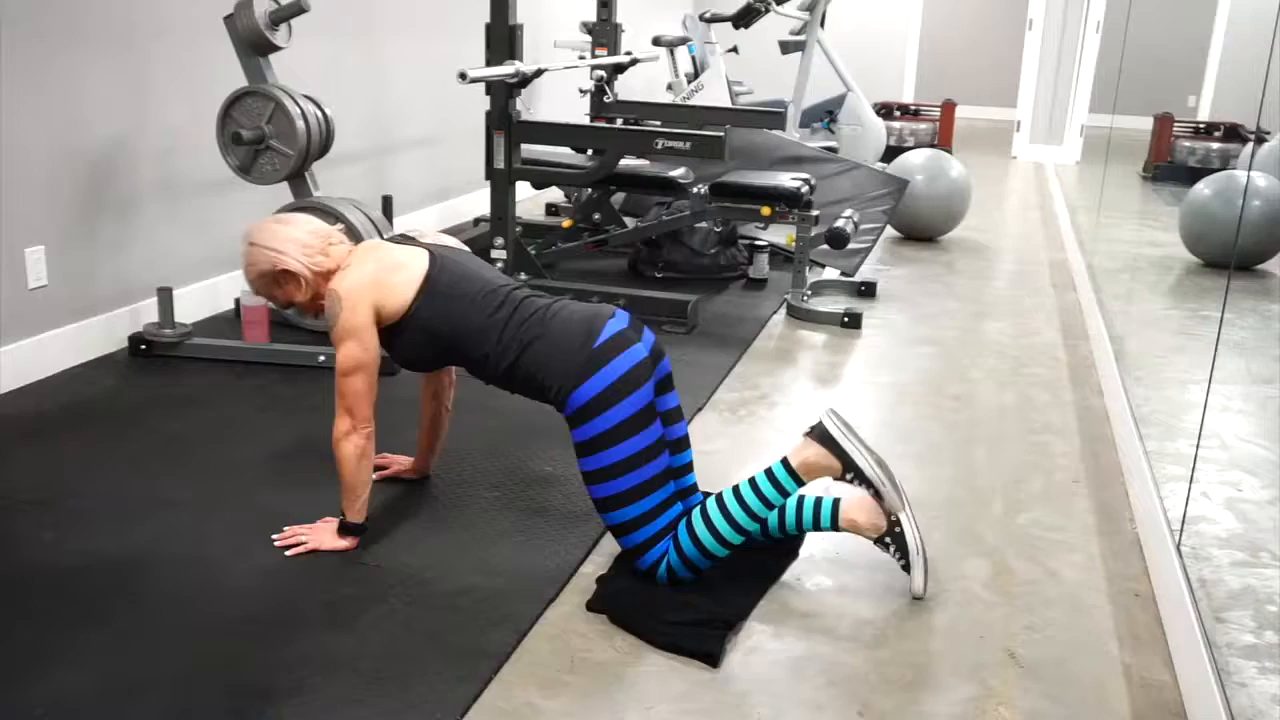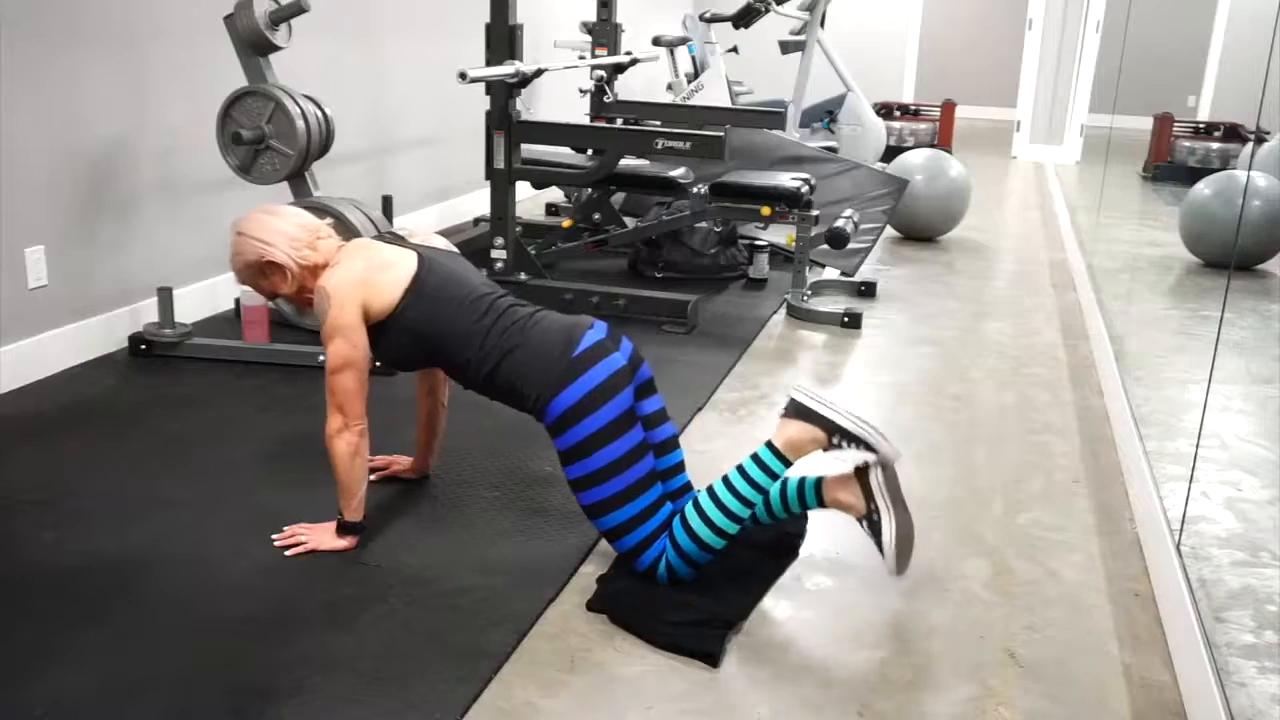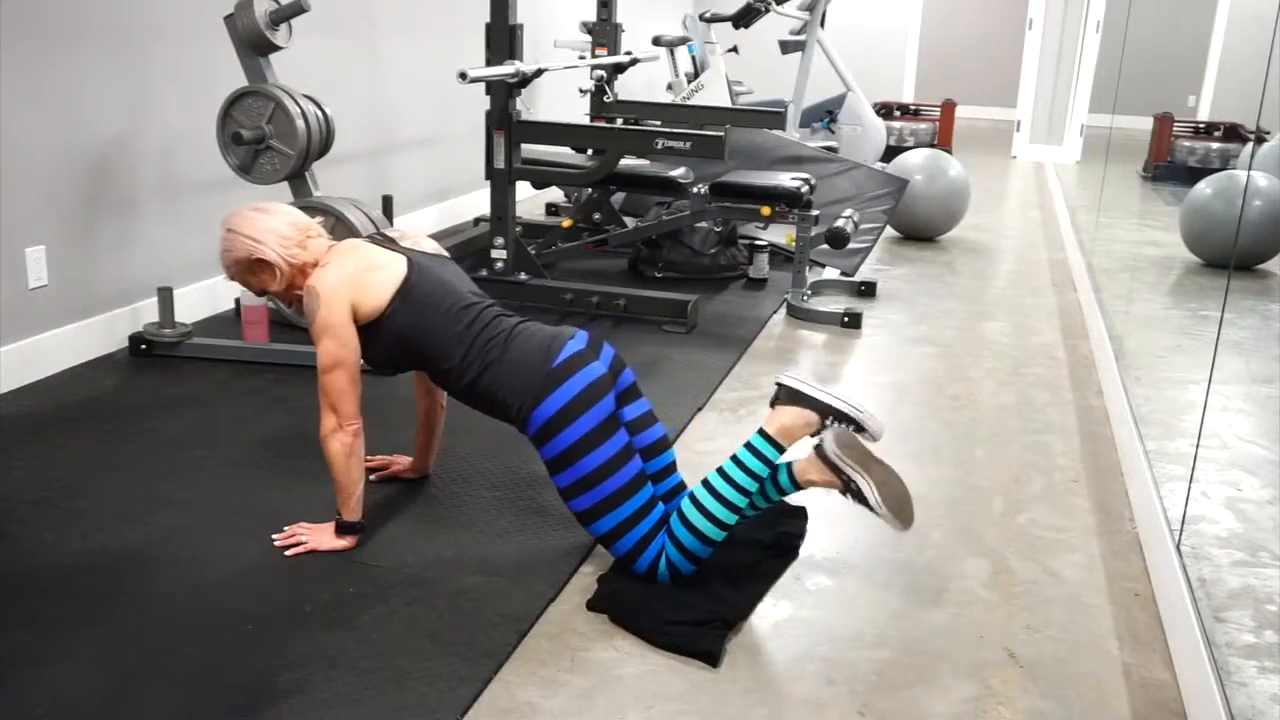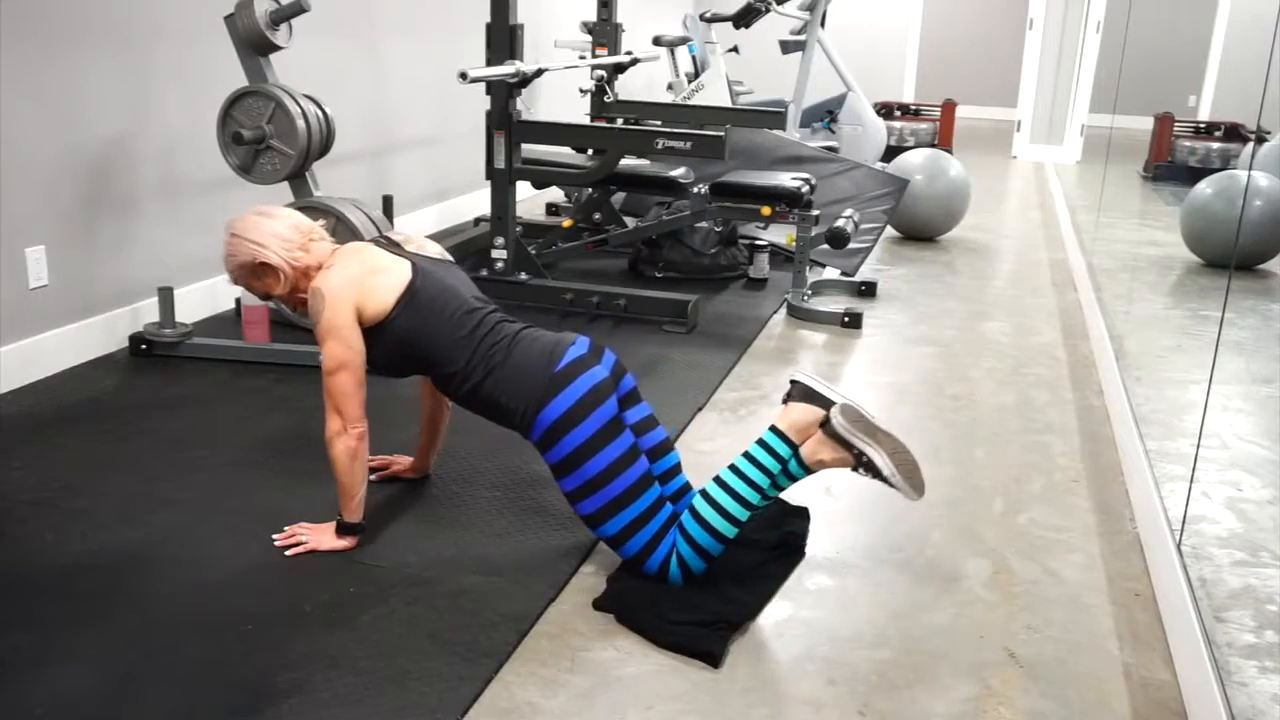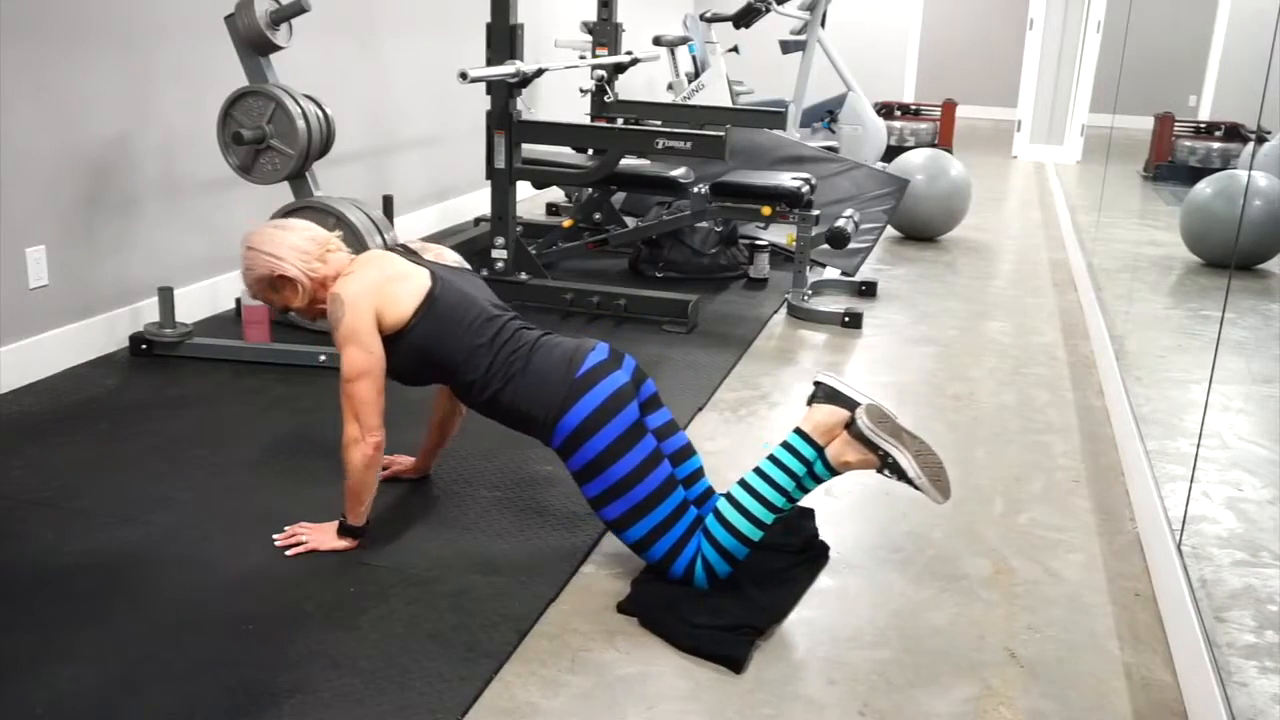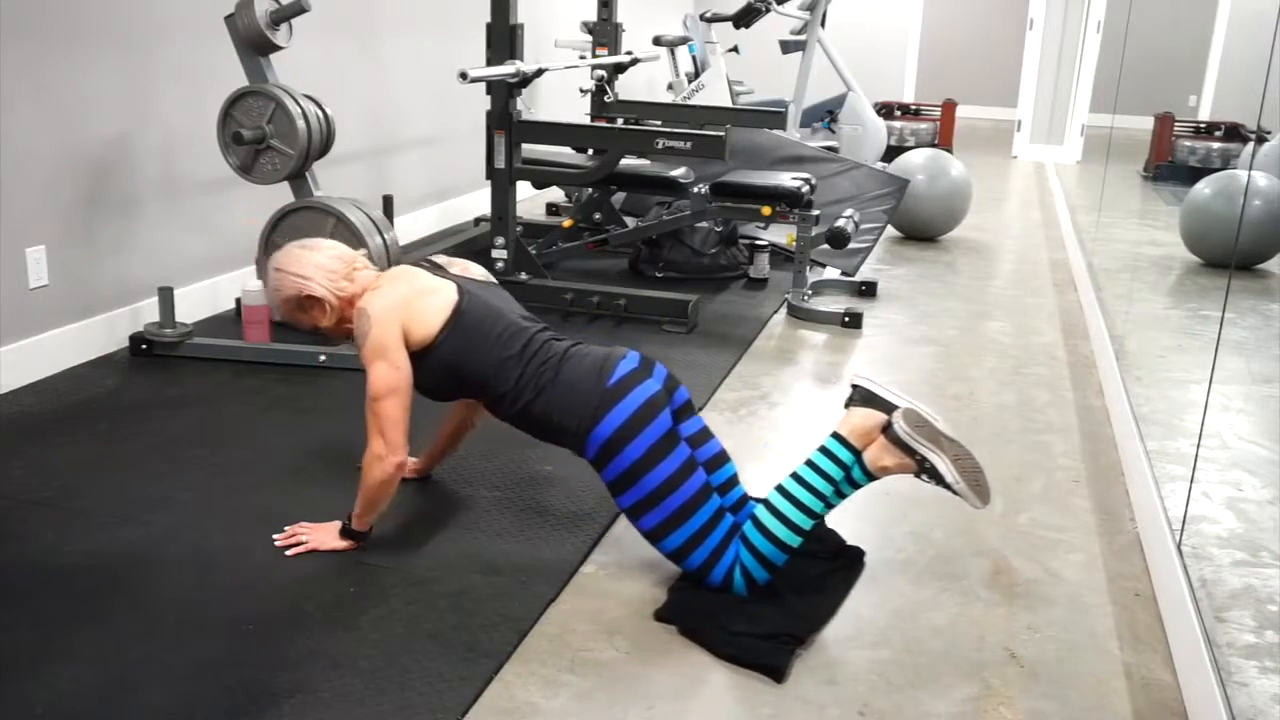
dt=0.3s
person 1, frame 1
left shoulder: (351, 290)
right shoulder: (406, 247)
left elbow: (354, 426)
right elbow: (441, 361)
left wrist: (347, 526)
right wrist: (422, 461)
left hip: (595, 377)
right hip: (624, 341)
left knee: (665, 558)
right knee: (683, 520)
left ankle: (812, 456)
right ankle: (866, 515)
person 1, frame 2
left shoulder: (340, 287)
right shoulder: (399, 245)
left elbow: (345, 425)
left wrist: (346, 526)
right wrist: (421, 460)
left hip: (576, 388)
right hip: (604, 349)
left knee: (664, 559)
right knee: (675, 518)
left ankle: (795, 435)
right ankle: (849, 491)
person 1, frame 3
left shoulder: (328, 285)
right shoulder: (395, 242)
left elbow: (341, 426)
left wrist: (346, 526)
right wrist: (421, 461)
left hip: (555, 396)
right hip: (586, 359)
left knee: (663, 559)
right knee: (676, 518)
left ankle: (786, 431)
right ankle: (816, 462)
person 1, frame 4
left shoulder: (334, 289)
right shoulder: (399, 246)
left elbow: (347, 429)
left wrist: (346, 525)
right wrist: (421, 460)
left hip: (559, 403)
right hip: (586, 365)
left knee: (675, 559)
right knee: (682, 518)
left ankle: (801, 429)
right ankle: (817, 438)
person 1, frame 5
left shoulder: (352, 295)
right shoulder: (416, 253)
left elbow: (363, 438)
left wrist: (348, 528)
right wrist: (424, 462)
left hip: (580, 410)
right hip: (606, 372)
left knee: (700, 563)
right knee: (706, 523)
left ankle: (827, 434)
right ankle: (836, 431)
person 1, frame 6
left shoulder: (379, 311)
right shoulder: (440, 268)
left elbow: (385, 455)
left wrist: (350, 530)
right wrist: (428, 464)
left hip: (613, 420)
right hip: (637, 380)
left knee: (738, 569)
right knee: (742, 529)
left ankle: (863, 439)
right ankle: (872, 433)
